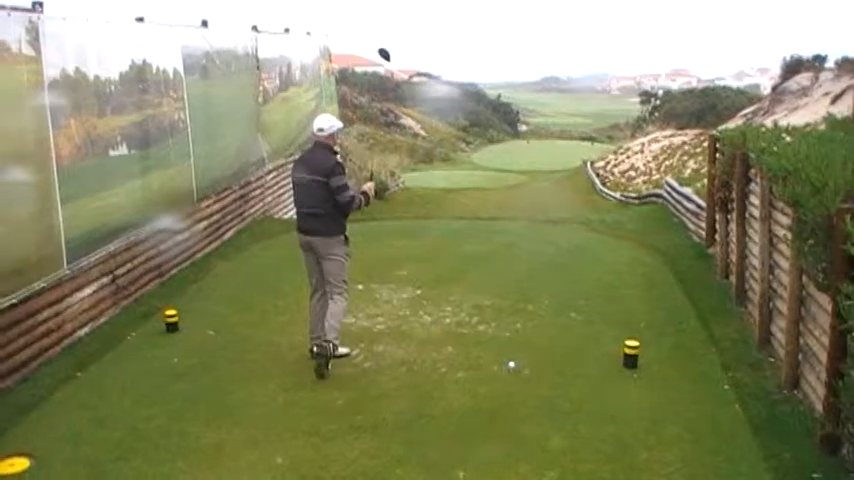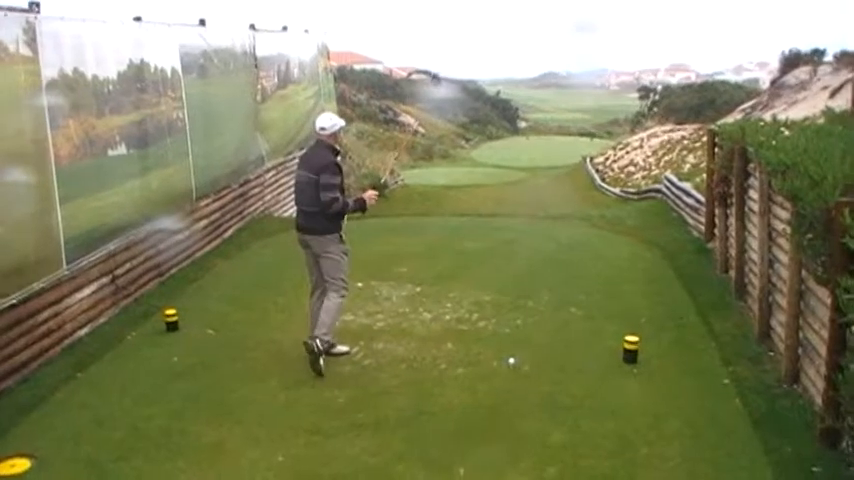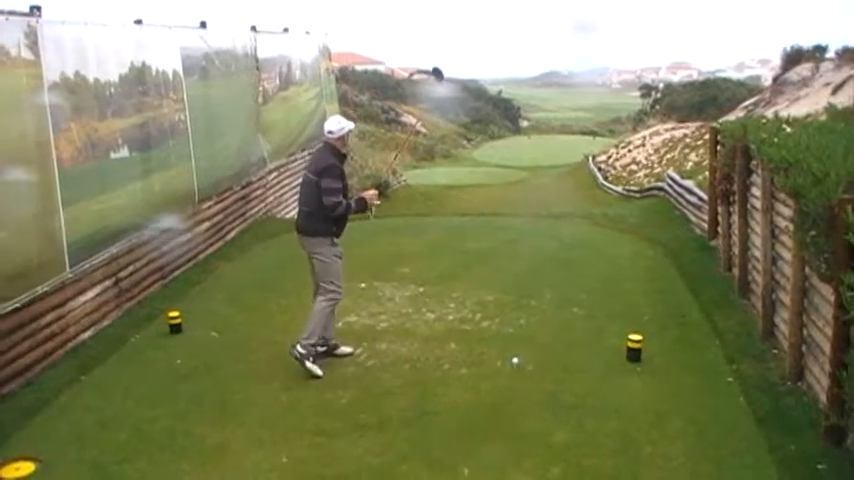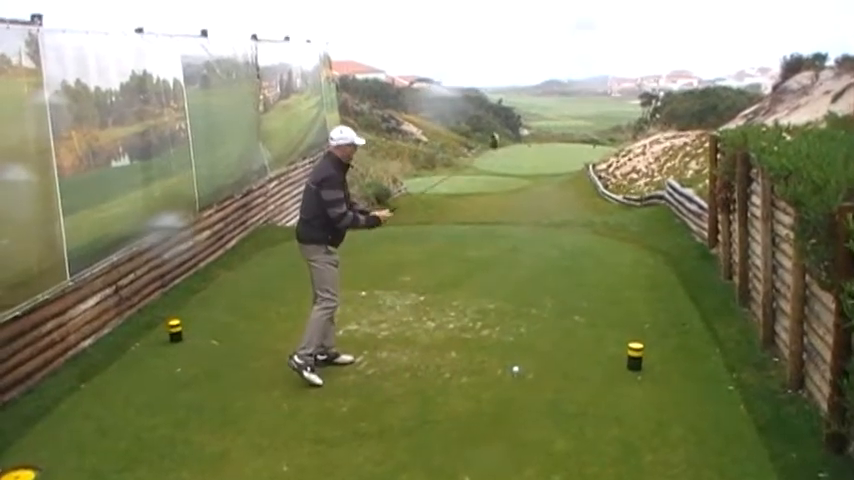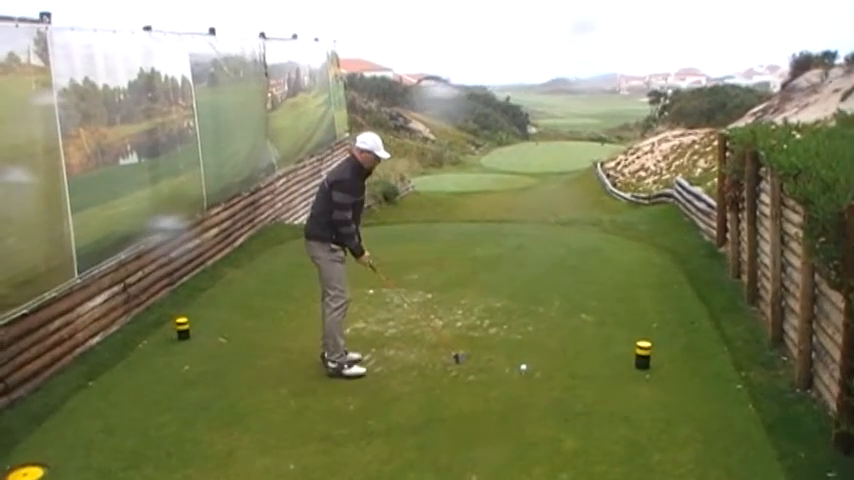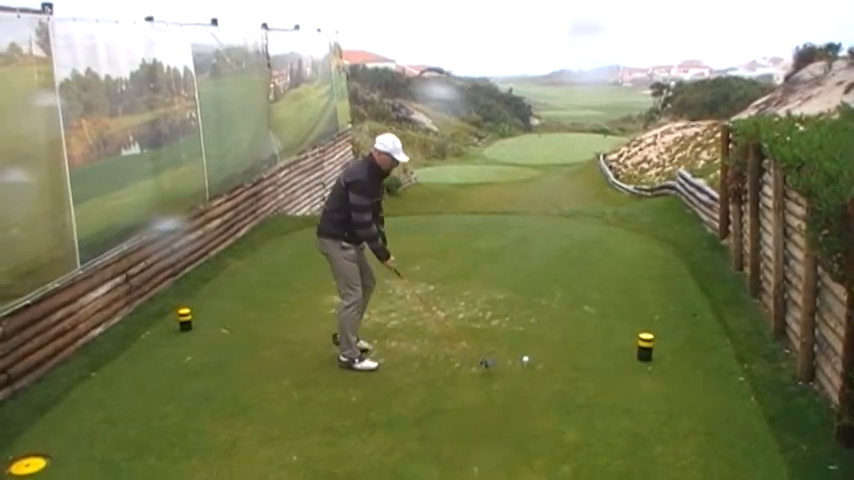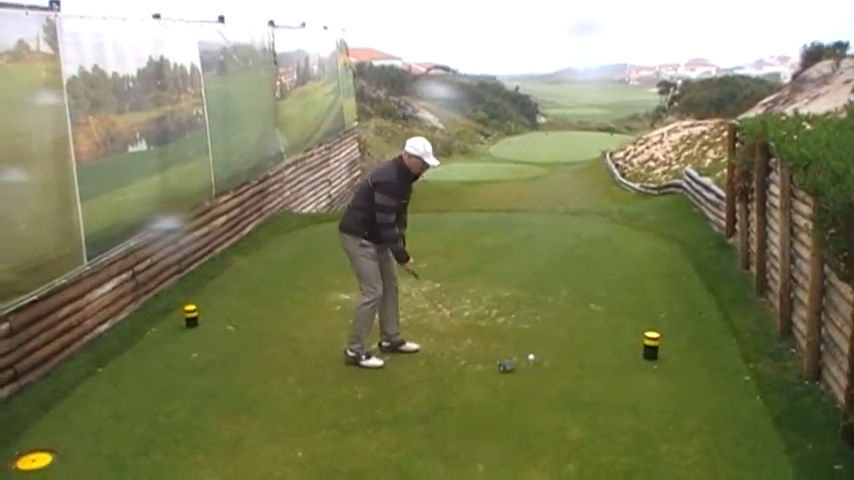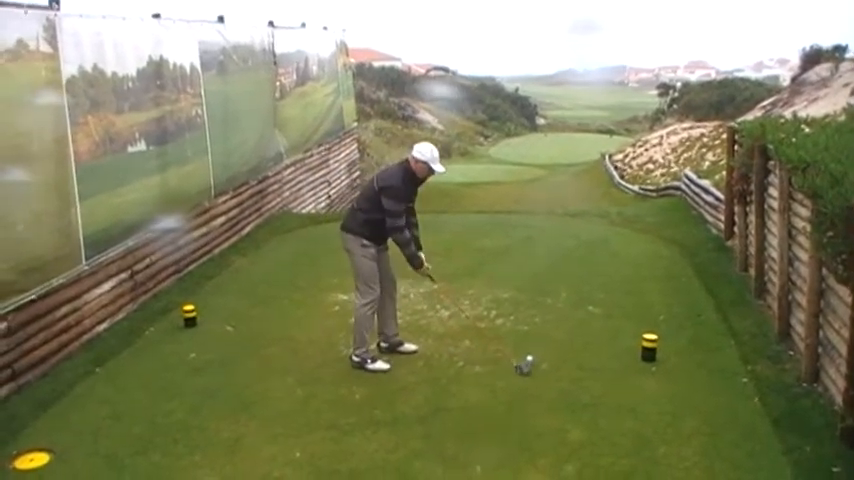
dt=0.4s
person 1, frame 1
left shoulder: (300, 161)
right shoulder: (332, 164)
right elbow: (346, 202)
right wrist: (364, 194)
left hip: (305, 233)
right hip: (329, 236)
left knee: (318, 291)
right knee: (338, 292)
left ankle: (318, 343)
right ankle: (329, 344)
person 1, frame 2
left shoulder: (306, 157)
right shoulder: (328, 162)
right elbow: (332, 203)
right wrist: (361, 202)
left hip: (305, 231)
right hip: (325, 234)
left knee: (319, 288)
right knee: (337, 288)
left ankle: (322, 341)
right ankle: (318, 341)
person 1, frame 3
left shoulder: (321, 158)
right shoulder: (331, 165)
right elbow: (334, 206)
left wrist: (360, 201)
right wrist: (362, 202)
left hip: (312, 231)
right hip: (321, 235)
left knee: (324, 290)
right knee: (331, 292)
left ankle: (325, 341)
right ankle: (305, 347)
person 1, frame 4
left shoulder: (330, 168)
right shoulder: (330, 175)
left elbow: (344, 205)
right elbow: (340, 217)
left wrist: (368, 215)
right wrist: (374, 220)
left hip: (318, 241)
right hip: (318, 244)
left knee: (324, 298)
right knee: (327, 300)
left ankle: (325, 350)
right ankle: (303, 357)
person 1, frame 5
left shoulder: (354, 173)
right shoulder: (346, 178)
left elbow: (351, 216)
right elbow: (343, 221)
left wrist: (357, 247)
right wrist: (358, 251)
left hip: (329, 241)
right hip: (324, 242)
left knee: (332, 296)
right knee: (337, 298)
left ankle: (331, 350)
right ankle: (337, 360)
person 1, frame 6
left shoulder: (373, 173)
right shoulder: (361, 178)
left elbow: (374, 214)
right elbow: (363, 222)
left wrist: (383, 245)
right wrist: (383, 254)
left hip: (349, 237)
right hip: (336, 239)
left knee: (367, 282)
right knee: (351, 294)
left ankle: (345, 335)
right ankle: (348, 354)
person 1, frame 7
left shoulder: (403, 176)
right shoulder: (389, 179)
left elbow: (399, 216)
right elbow: (387, 223)
left wrist: (402, 252)
right wrist: (402, 256)
left hip: (374, 236)
right hip: (357, 236)
left knee: (390, 286)
right knee: (372, 292)
left ankle: (390, 339)
right ankle: (355, 350)
person 1, frame 8
left shoulder: (407, 179)
right shoulder: (395, 182)
left elbow: (408, 217)
right elbow: (396, 227)
left wrist: (418, 251)
right wrist: (415, 261)
left hip: (374, 236)
right hip: (359, 237)
left knee: (388, 287)
right knee: (369, 294)
left ankle: (388, 340)
right ankle: (360, 354)
